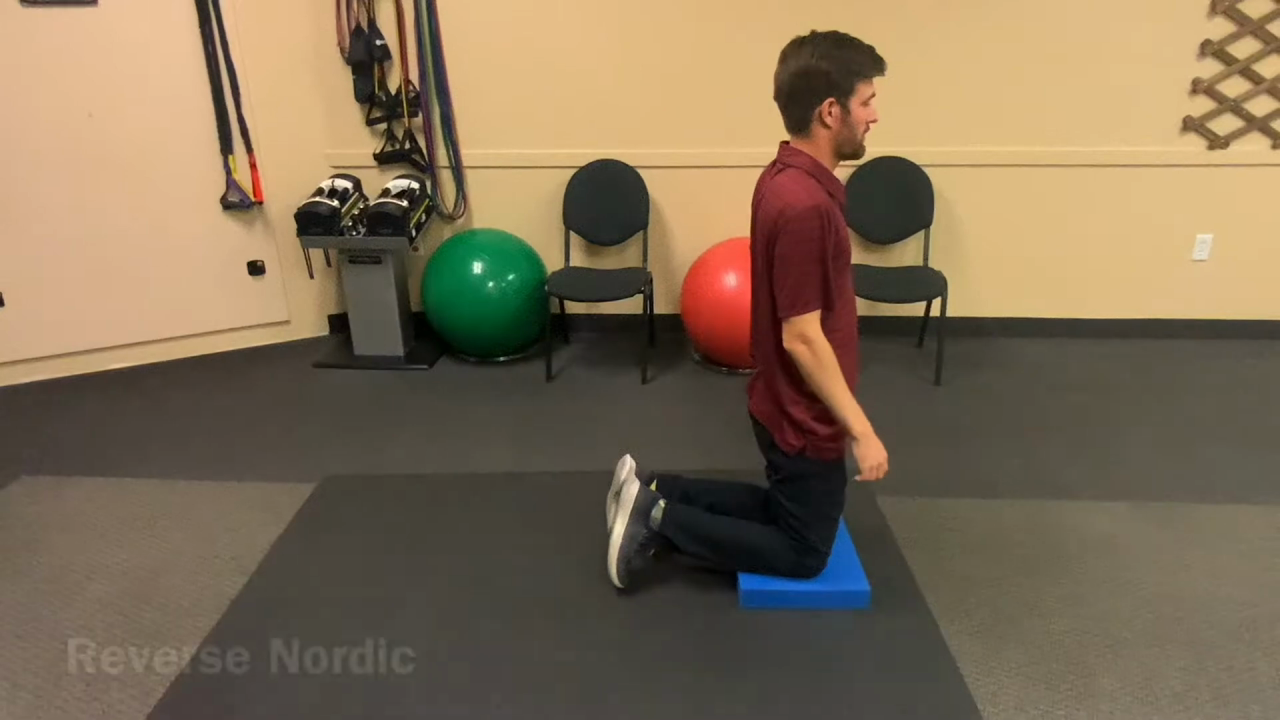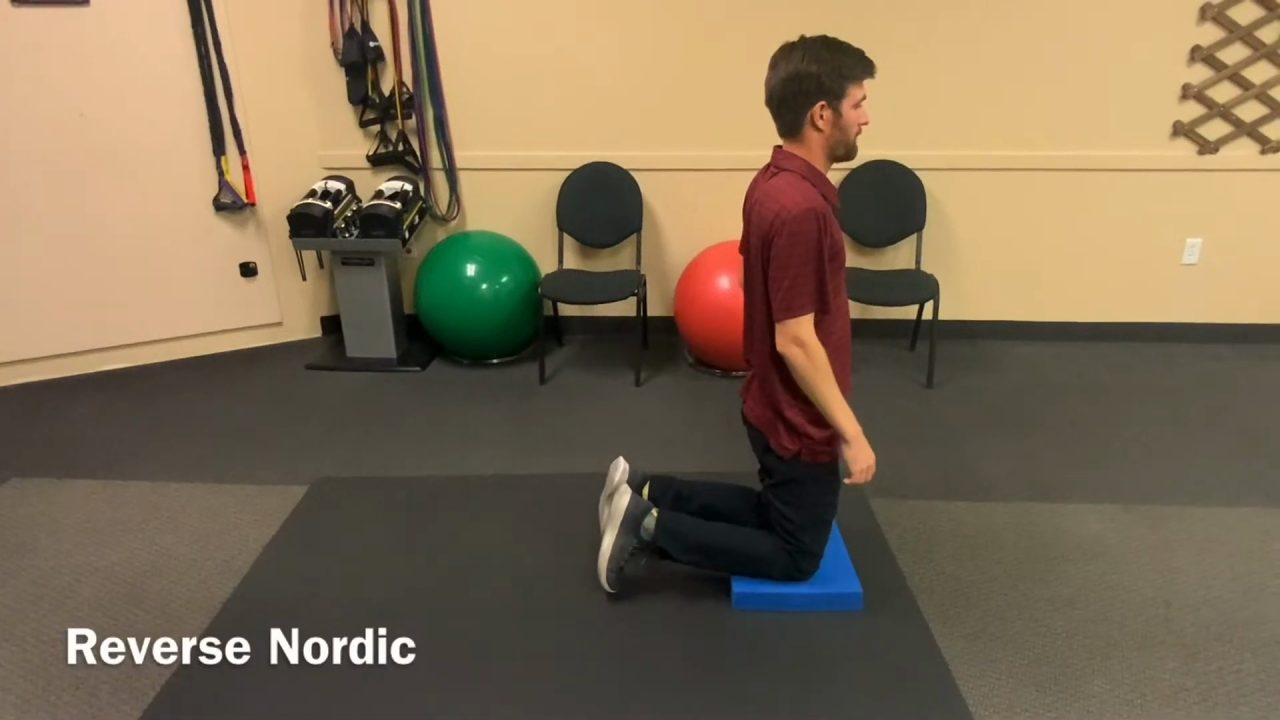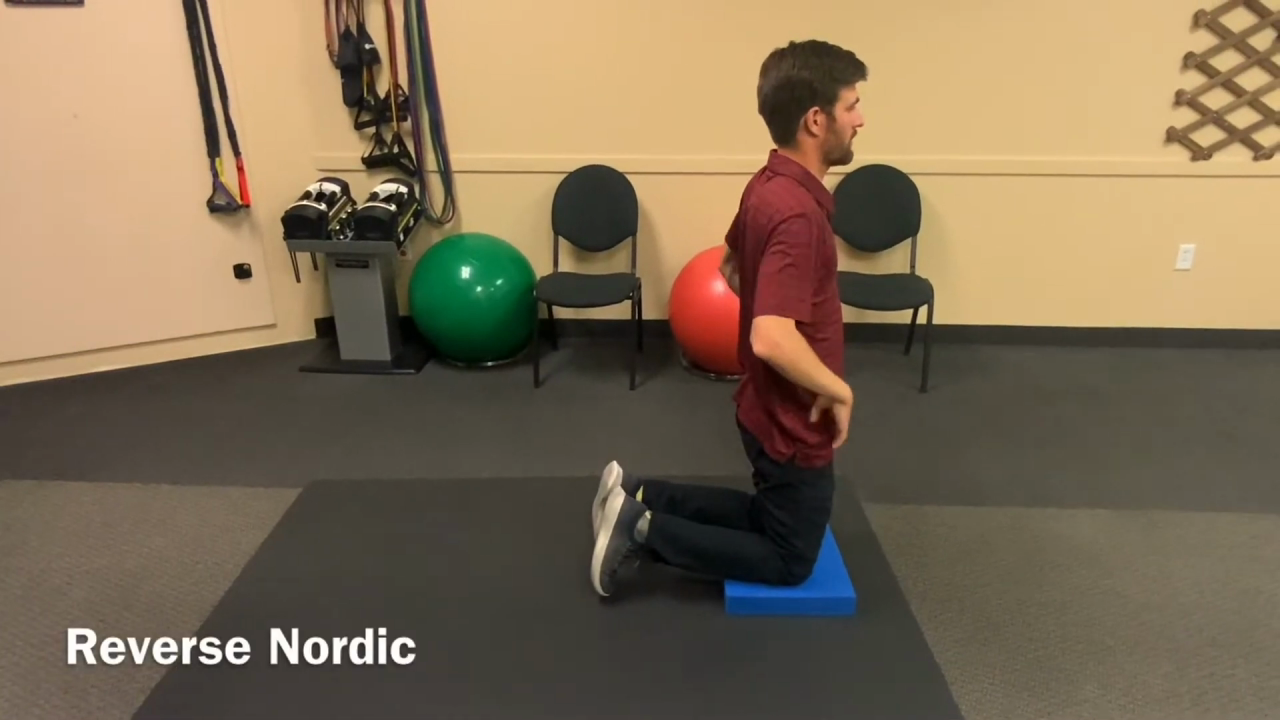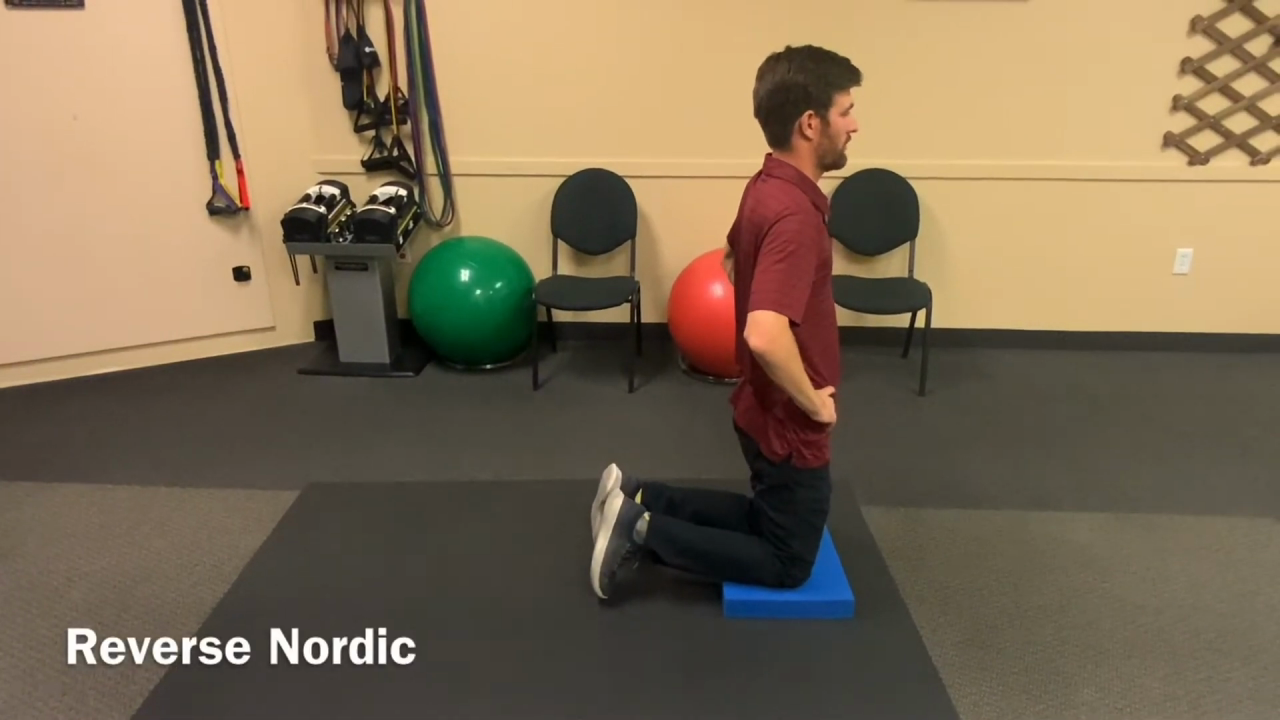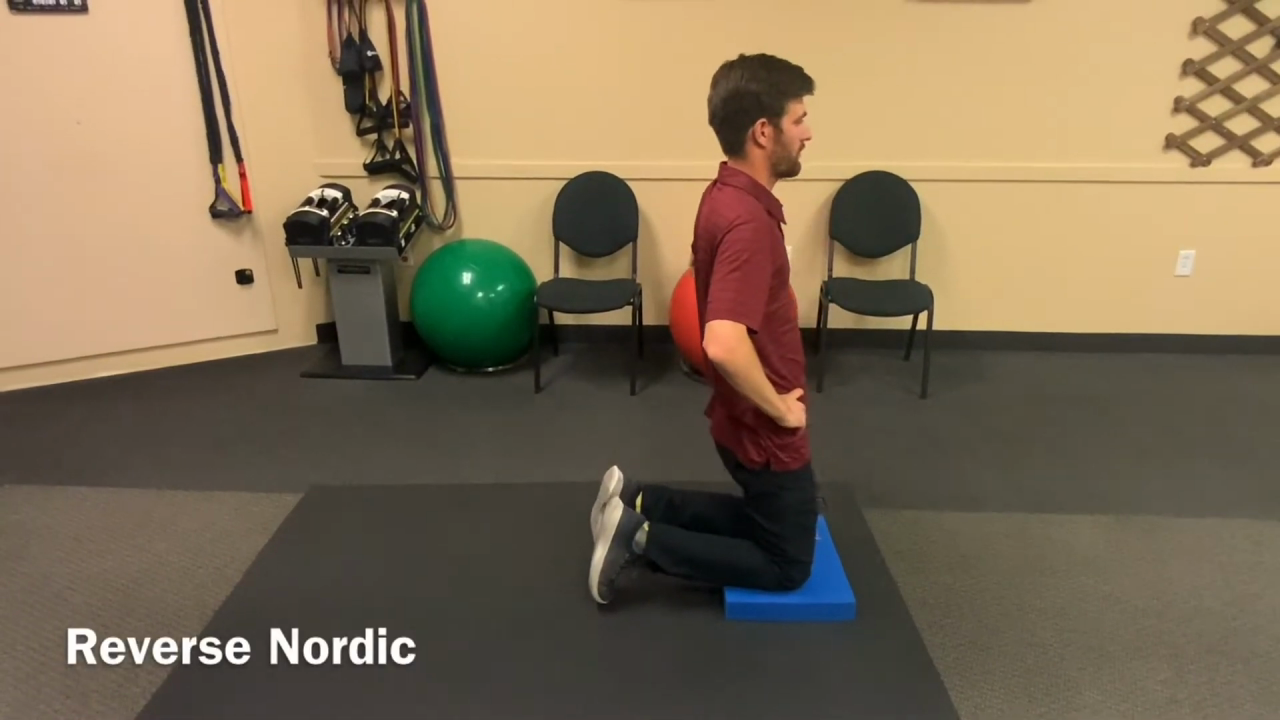
dt=1s
person 1, frame 1
left shoulder: (784, 178)
right shoulder: (805, 205)
right elbow: (802, 338)
right wrist: (860, 431)
left hip: (787, 402)
right hip: (804, 416)
left knee: (787, 513)
right knee: (804, 551)
left ankle: (651, 494)
right ankle: (658, 517)
person 1, frame 2
left shoulder: (774, 182)
right shoulder: (801, 209)
right elbow: (796, 341)
right wrist: (851, 434)
left hip: (776, 403)
right hip: (798, 420)
left knee: (776, 516)
right knee: (795, 555)
left ankle: (644, 493)
right ankle: (648, 525)
person 1, frame 3
left shoulder: (769, 185)
right shoulder: (796, 212)
left elbow: (732, 267)
right elbow: (772, 339)
right wrist: (839, 391)
left hip: (772, 407)
right hip: (793, 421)
left knee: (771, 520)
right knee: (789, 560)
left ankle: (637, 497)
right ankle: (643, 528)
person 1, frame 4
left shoulder: (768, 188)
right shoulder: (794, 214)
left elbow: (733, 259)
right elbow: (766, 335)
right wrist: (813, 402)
left hip: (766, 408)
right hip: (788, 423)
left knee: (770, 523)
right knee: (787, 563)
left ankle: (637, 499)
right ankle: (643, 529)
person 1, frame 5
left shoulder: (727, 196)
right shoulder: (747, 221)
right elbow: (724, 344)
right wrist: (779, 408)
left hip: (746, 417)
right hip: (764, 431)
left knee: (765, 524)
right knee: (787, 565)
left ankle: (636, 503)
right ankle: (640, 537)
